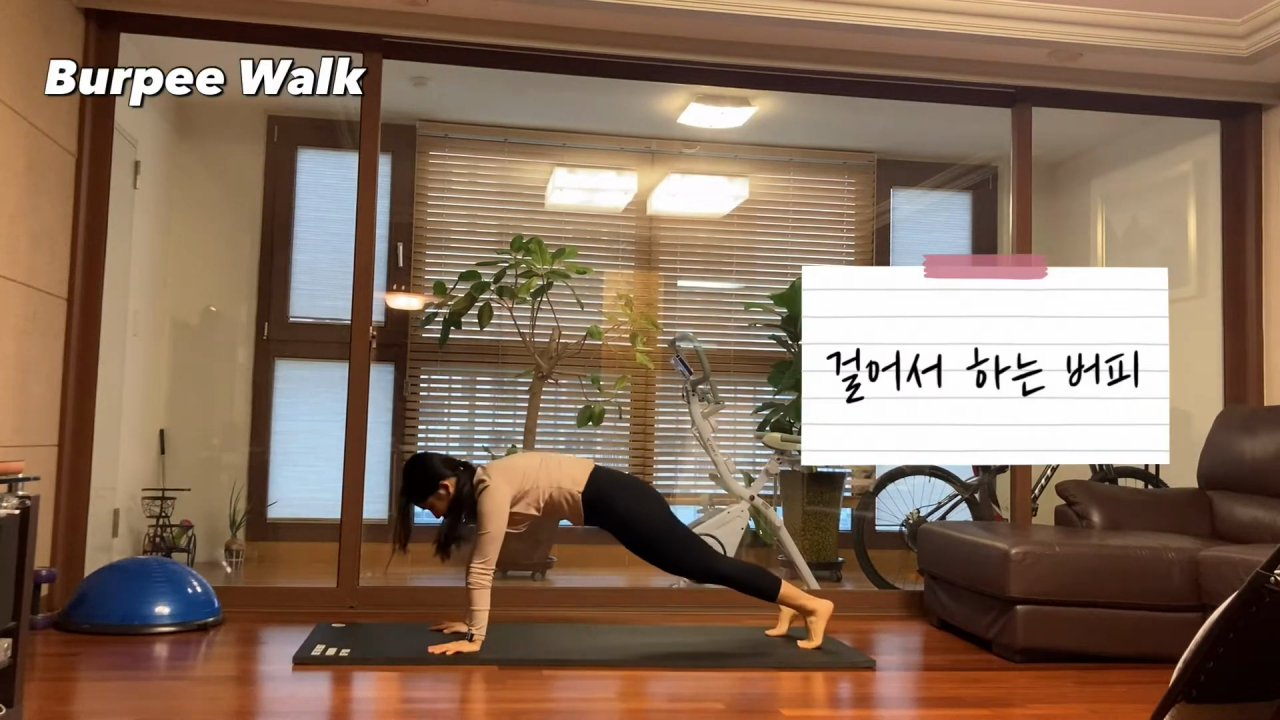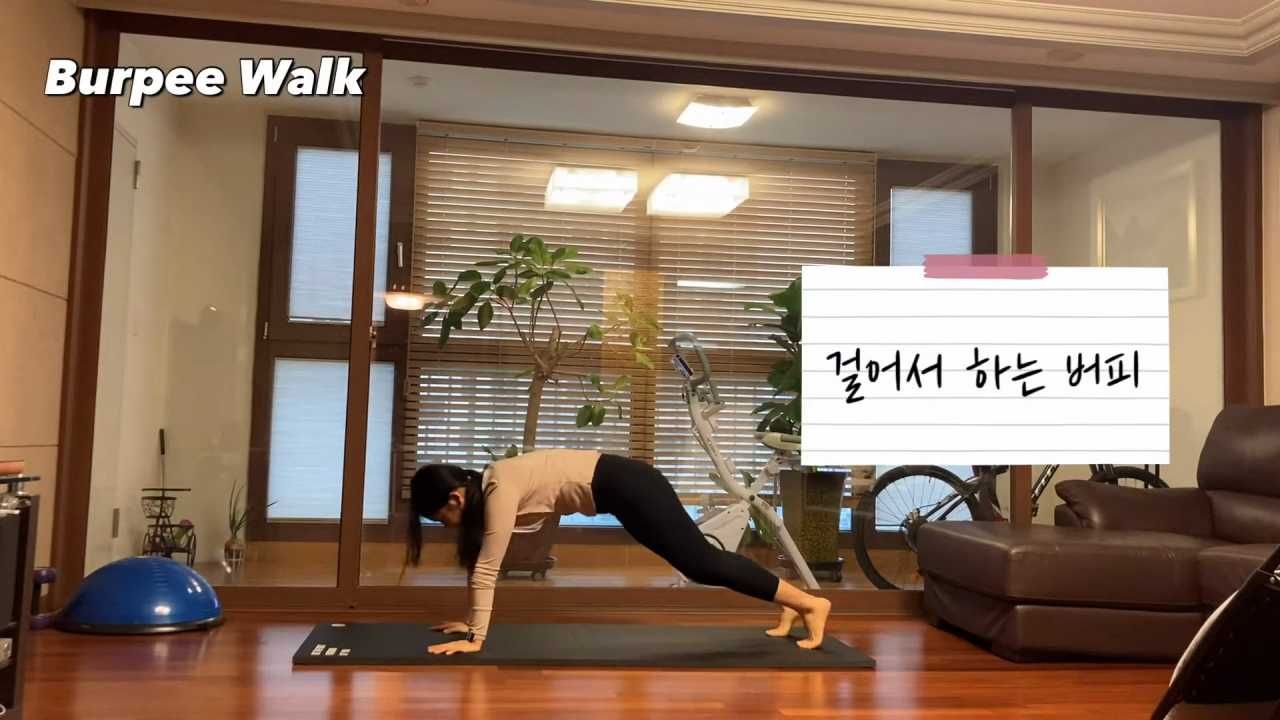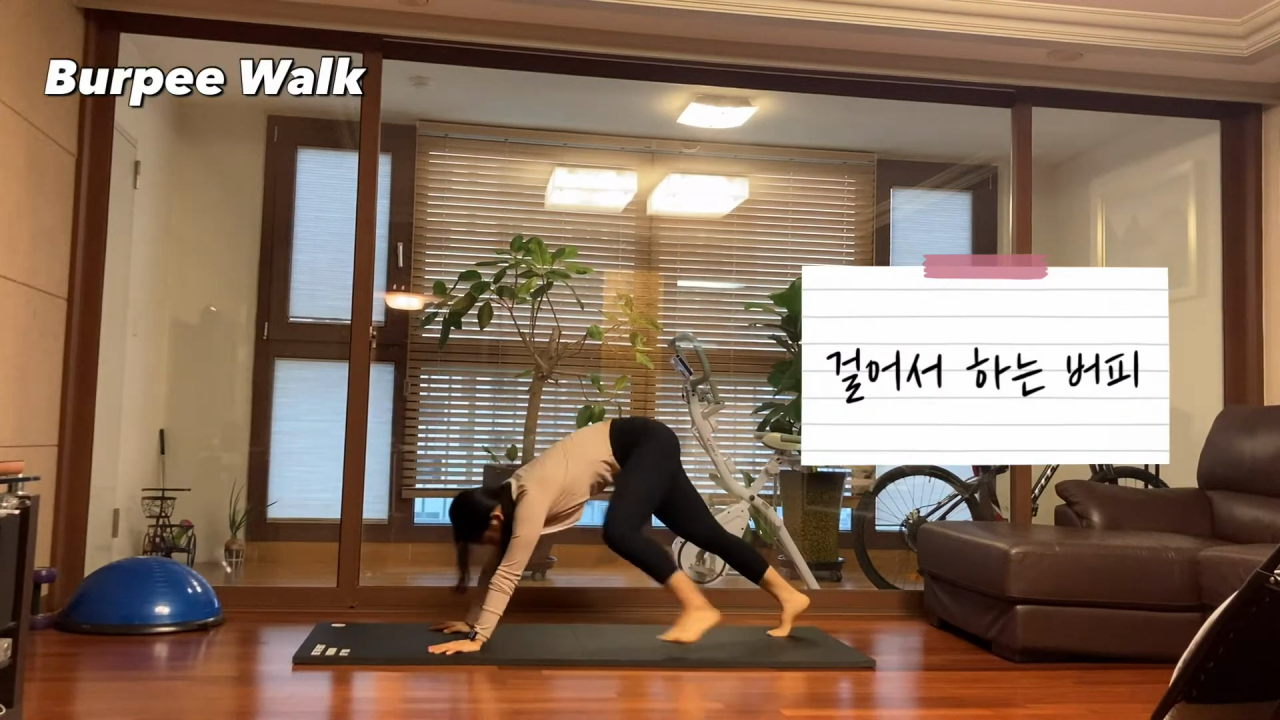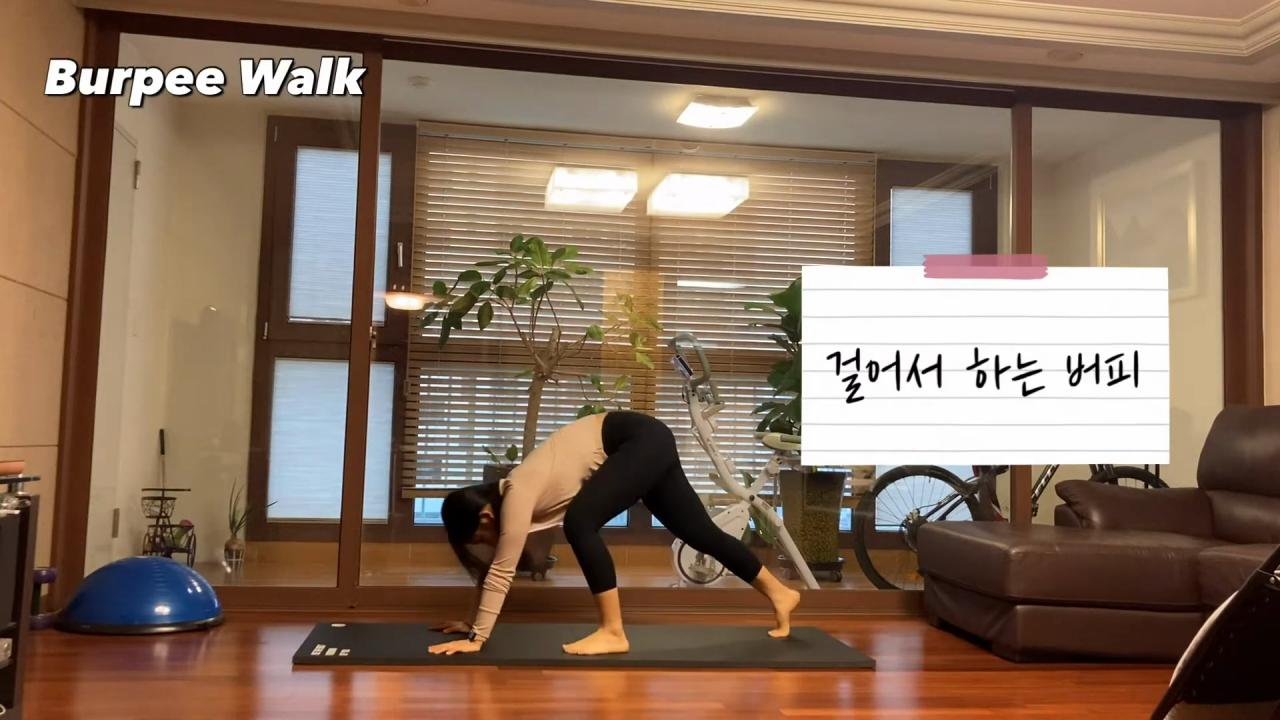
dt=0.3s
person 1, frame 1
left shoulder: (492, 488)
right shoulder: (480, 484)
left elbow: (483, 567)
right elbow: (482, 566)
left wrist: (475, 637)
right wrist: (471, 621)
left hip: (616, 501)
right hip: (611, 498)
left knee: (705, 564)
right knee: (699, 565)
left ankle: (811, 605)
right ankle: (786, 604)
person 1, frame 2
left shoulder: (498, 493)
right shoulder: (484, 490)
left elbow: (488, 568)
right elbow: (480, 562)
left wrist: (475, 637)
right wrist: (471, 621)
left hip: (630, 486)
right hip: (623, 488)
left knee: (704, 563)
right knee: (701, 559)
left ankle: (808, 605)
right ankle: (790, 606)
person 1, frame 3
left shoulder: (531, 501)
right shoulder: (508, 497)
left elbow: (508, 573)
right elbow: (498, 567)
left wrist: (477, 637)
right wrist: (471, 620)
left hip: (648, 442)
right hip: (639, 445)
left knee: (618, 530)
right knee: (706, 533)
left ankle: (697, 607)
right ankle: (787, 596)
person 1, frame 4
left shoulder: (517, 497)
right shoulder: (506, 496)
left elbow: (501, 572)
right elbow: (498, 569)
left wrist: (477, 637)
right wrist: (475, 622)
left hip: (643, 440)
right hip: (643, 441)
left knee: (580, 526)
right knee: (700, 532)
left ankle: (613, 632)
right ankle: (778, 594)
